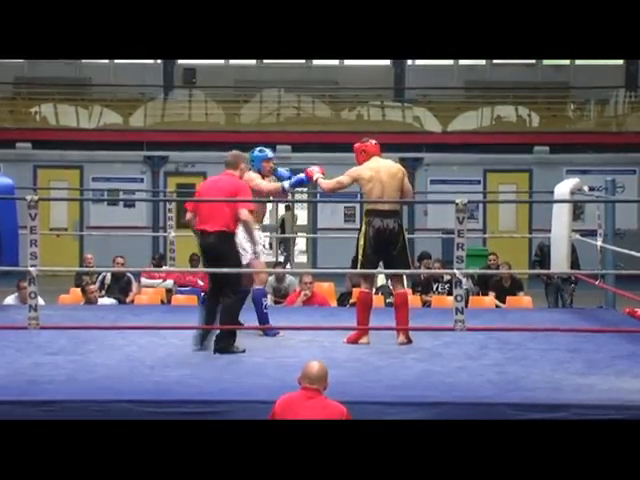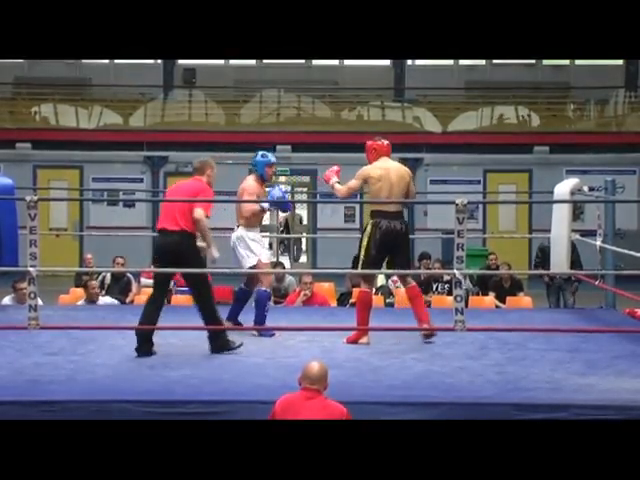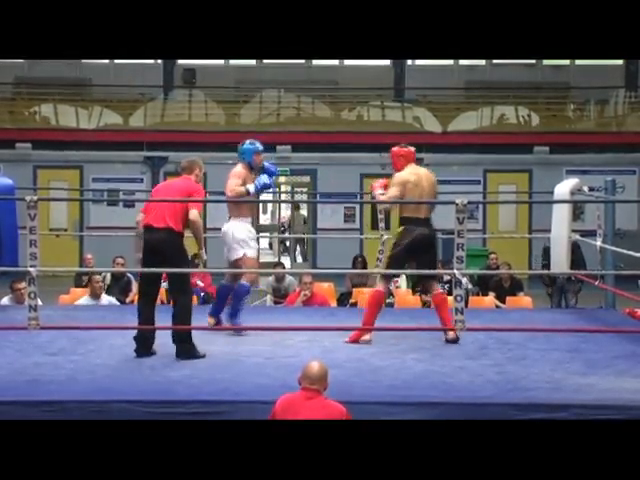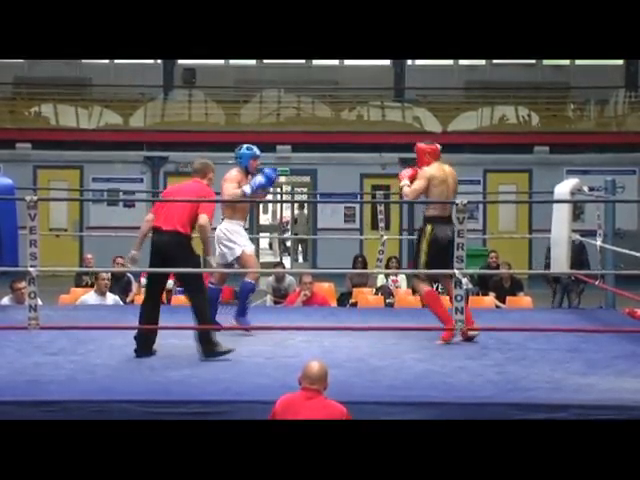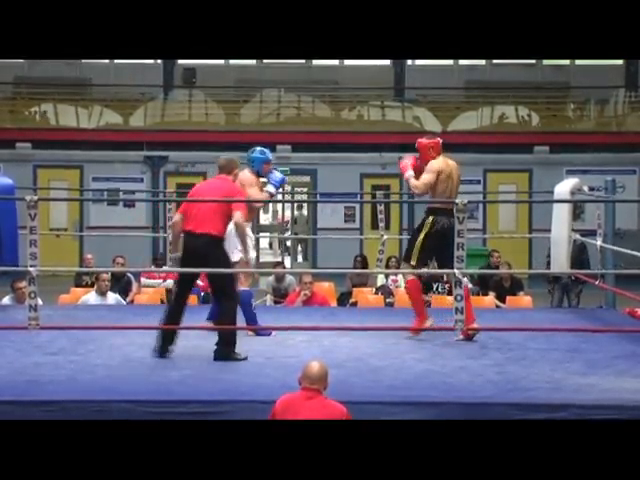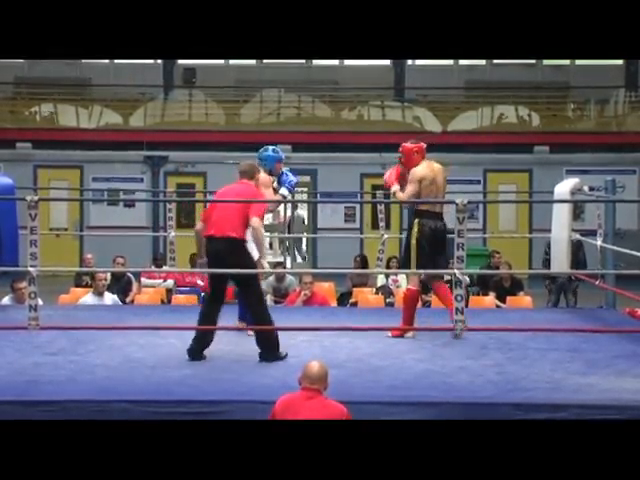
dt=0.3s
person 1, frame 1
left shoulder: (204, 184)
right shoulder: (240, 186)
left elbow: (189, 217)
right elbow: (244, 216)
right wrist: (254, 243)
left hip: (205, 240)
right hip: (223, 240)
left knee: (216, 288)
right knee: (234, 292)
left ankle: (203, 335)
right ankle: (224, 342)
person 1, frame 2
left shoulder: (174, 187)
right shoulder: (204, 189)
right elbow: (198, 216)
right wrist: (211, 246)
left hip: (162, 240)
right hip: (183, 240)
left knee: (158, 293)
right knee: (202, 292)
left ankle: (143, 343)
right ankle: (219, 341)
person 1, frame 3
left shoulder: (161, 186)
right shoulder: (195, 188)
left elbow: (141, 219)
right elbow: (194, 218)
left wrist: (139, 249)
right wrist: (202, 248)
left hip: (150, 237)
right hip: (170, 239)
left knee: (147, 293)
right knee: (182, 294)
left ankle: (143, 345)
right ankle: (184, 347)
person 1, frame 4
left shoulder: (171, 188)
right shoulder: (206, 192)
left elbow: (149, 219)
right elbow: (202, 223)
left wrist: (136, 248)
right wrist: (208, 254)
left hip: (158, 240)
right hip: (178, 241)
left knee: (152, 294)
right knee: (197, 294)
left ankle: (143, 345)
right ankle: (208, 345)
person 1, frame 5
left shoulder: (198, 187)
right shoulder: (235, 190)
left elbow: (176, 220)
right elbow: (238, 220)
left wrist: (175, 250)
right wrist: (246, 250)
left hip: (190, 243)
right hip: (211, 245)
left knee: (180, 295)
right knee: (227, 297)
left ankle: (164, 344)
right ankle: (225, 349)
person 1, frame 6
left shoulder: (221, 192)
right shoulder: (255, 194)
left elbow: (199, 227)
right elbow: (255, 224)
left wrist: (201, 256)
right wrist: (262, 256)
left hip: (213, 246)
right hip: (233, 247)
left knee: (214, 298)
right knee: (255, 299)
left ankle: (197, 347)
right ankle: (270, 350)
person 2, frame 1
left shoulder: (360, 171)
right shoulder: (399, 169)
left elbow: (329, 187)
right elbow: (409, 197)
left wrist: (315, 175)
left hip: (373, 224)
right hip: (395, 223)
left knee: (366, 280)
right knee: (398, 280)
left ankle: (362, 333)
right ankle: (403, 333)
person 2, frame 2
left shoulder: (368, 171)
right shoulder: (405, 171)
left elbow: (343, 193)
right elbow: (411, 198)
left wrist: (332, 179)
left hip: (378, 224)
right hip: (399, 224)
left knee: (366, 279)
right knee: (406, 277)
left ankle: (362, 332)
right ankle: (425, 324)
person 2, frame 3
left shoulder: (401, 176)
right shoulder: (430, 176)
left elbow: (388, 202)
left wrist: (377, 191)
left hip: (408, 230)
right hip: (427, 231)
left knee: (383, 280)
right knee: (431, 283)
left ankle: (365, 331)
right ankle: (450, 330)
person 2, frame 4
left shoulder: (426, 172)
right shoulder: (451, 173)
left elbow: (410, 196)
left wrist: (404, 181)
left hip: (433, 229)
right hip: (449, 228)
left knee: (421, 282)
right knee: (447, 280)
left ankle: (449, 327)
right ankle: (468, 327)
person 2, frame 5
left shoulder: (436, 165)
right shoulder: (453, 165)
left elbow: (418, 189)
left wrist: (407, 171)
right wrist: (417, 170)
left hip: (435, 220)
right hip: (449, 221)
left knee: (409, 267)
left ankle: (422, 318)
person 2, frame 6
left shoulder: (418, 172)
right shoulder: (439, 169)
left elbow: (406, 199)
left wrist: (393, 186)
right wrist: (403, 176)
left hip: (422, 223)
right hip: (439, 224)
left knee: (414, 276)
right knee: (436, 278)
left ankle: (406, 327)
right ankle: (455, 313)
person 3, frame 1
left shoulder: (265, 178)
right shoulder: (251, 177)
left elbow: (281, 194)
right elbow: (268, 189)
left wrist: (284, 180)
right wrist: (292, 182)
left hip: (254, 232)
right hip: (246, 232)
left knee: (251, 277)
right knee: (261, 277)
right ankle: (264, 324)
person 3, frame 2
left shoulder: (260, 184)
right shoulder: (251, 184)
left elbow: (260, 206)
right elbow: (247, 212)
left wrist: (278, 201)
right wrist: (268, 202)
left hip: (251, 234)
right hip: (246, 235)
left knee: (252, 280)
right knee: (266, 279)
left ankle: (231, 319)
right ankle: (260, 325)
person 3, frame 3
left shoulder: (250, 173)
right shoulder: (239, 171)
left elbow: (257, 191)
right elbow: (231, 192)
left wrist: (267, 178)
right wrist: (256, 186)
left hip: (241, 226)
right hip: (238, 226)
left knee: (234, 275)
right knee: (250, 274)
left ankle: (214, 317)
right ankle: (232, 318)
person 3, frame 4
left shoulder: (248, 177)
right shoulder: (233, 175)
left elbow: (258, 196)
right elbow: (227, 197)
left wrist: (265, 184)
right wrist: (251, 187)
left hip: (233, 229)
right hip: (230, 228)
left knee: (219, 277)
right knee: (254, 270)
right ankle: (241, 315)
person 3, frame 5
left shoulder: (248, 176)
right shoulder: (248, 177)
left elbow: (258, 199)
right elbow: (258, 204)
left wrist: (273, 185)
right wrist: (273, 186)
left hip: (235, 228)
right hip: (238, 228)
right knee: (245, 277)
left ankle: (213, 319)
right ankle: (252, 324)
person 3, frame 6
left shoulder: (258, 175)
right shoulder: (262, 177)
left elbow: (266, 200)
right elbow: (270, 205)
left wrist: (278, 186)
right wrist: (286, 189)
left ankle: (244, 318)
right ankle: (254, 323)
